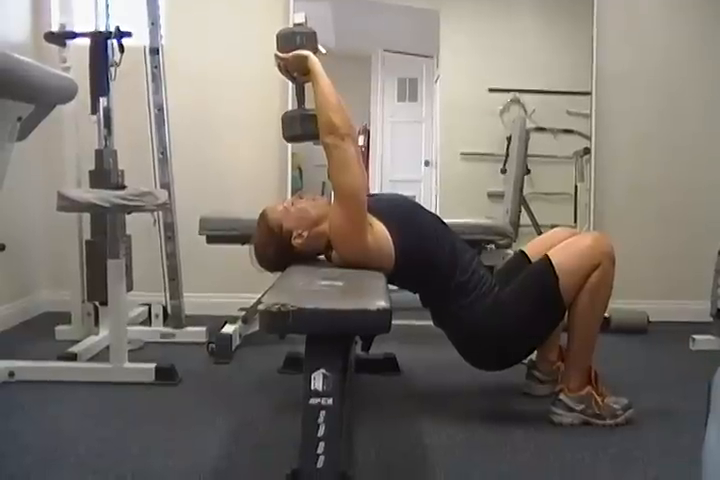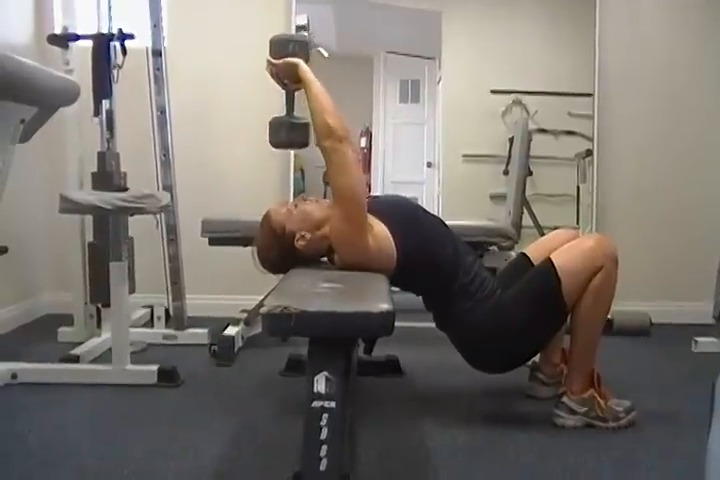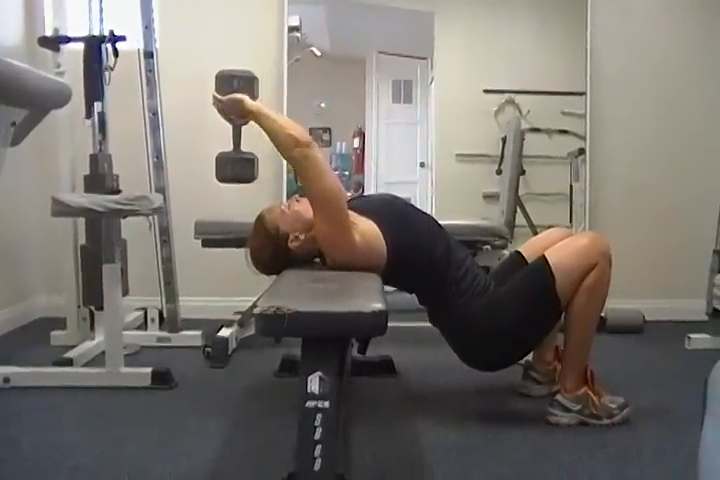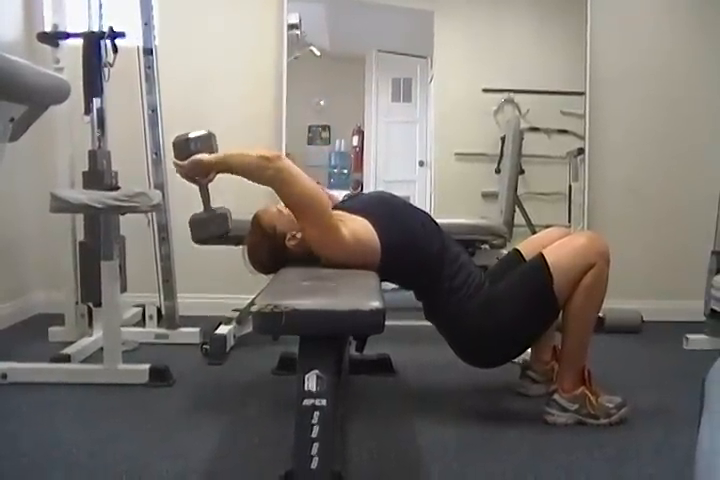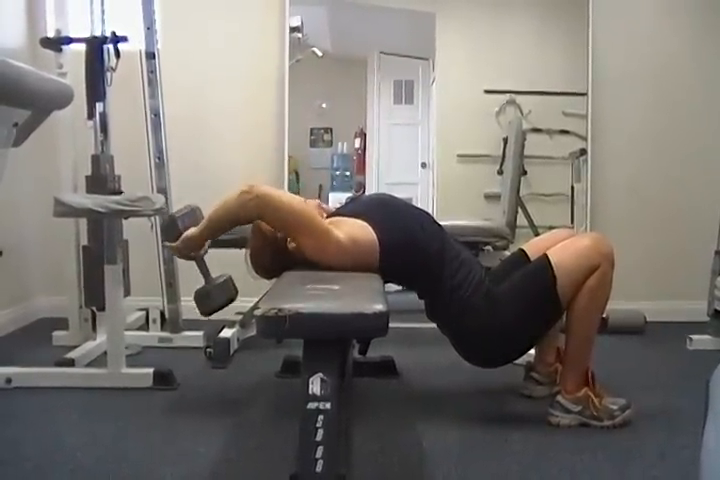
dt=1s
person 1, frame 1
left shoulder: (346, 231)
right shoulder: (348, 235)
left elbow: (341, 140)
right elbow: (338, 135)
left wrist: (310, 76)
right wrist: (313, 64)
left hip: (486, 299)
right hip: (492, 323)
left knee: (566, 237)
right knee: (597, 249)
left ankle: (547, 368)
right ankle: (576, 393)
person 1, frame 2
left shoulder: (348, 234)
right shoulder: (350, 238)
left elbow: (336, 142)
right elbow: (334, 137)
left wrist: (302, 78)
right wrist: (303, 71)
left hip: (487, 301)
right hip: (493, 326)
left knee: (566, 239)
right knee: (599, 251)
left ankle: (550, 371)
right ankle: (579, 396)
person 1, frame 3
left shoulder: (337, 229)
right shoulder: (338, 240)
left elbow: (303, 152)
right elbow: (302, 148)
left wrist: (251, 111)
right wrist: (252, 109)
left hip: (481, 301)
right hip: (487, 324)
left knee: (559, 238)
right knee: (593, 249)
left ankle: (542, 368)
right ankle: (572, 393)
person 1, frame 4
left shoulder: (332, 222)
right shoulder: (330, 238)
left elbow: (280, 171)
right elbow: (273, 165)
right wrist: (213, 163)
left hip: (476, 296)
right hip: (483, 320)
left knee: (557, 237)
right knee: (591, 249)
left ankle: (540, 368)
right ankle: (569, 392)
person 1, frame 5
left shoulder: (332, 228)
right shoulder: (327, 242)
right elbow: (255, 196)
right wrist: (201, 235)
left hip: (481, 295)
right hip: (486, 319)
left knee: (563, 238)
right knee: (596, 250)
left ankle: (545, 369)
right ankle: (573, 395)
